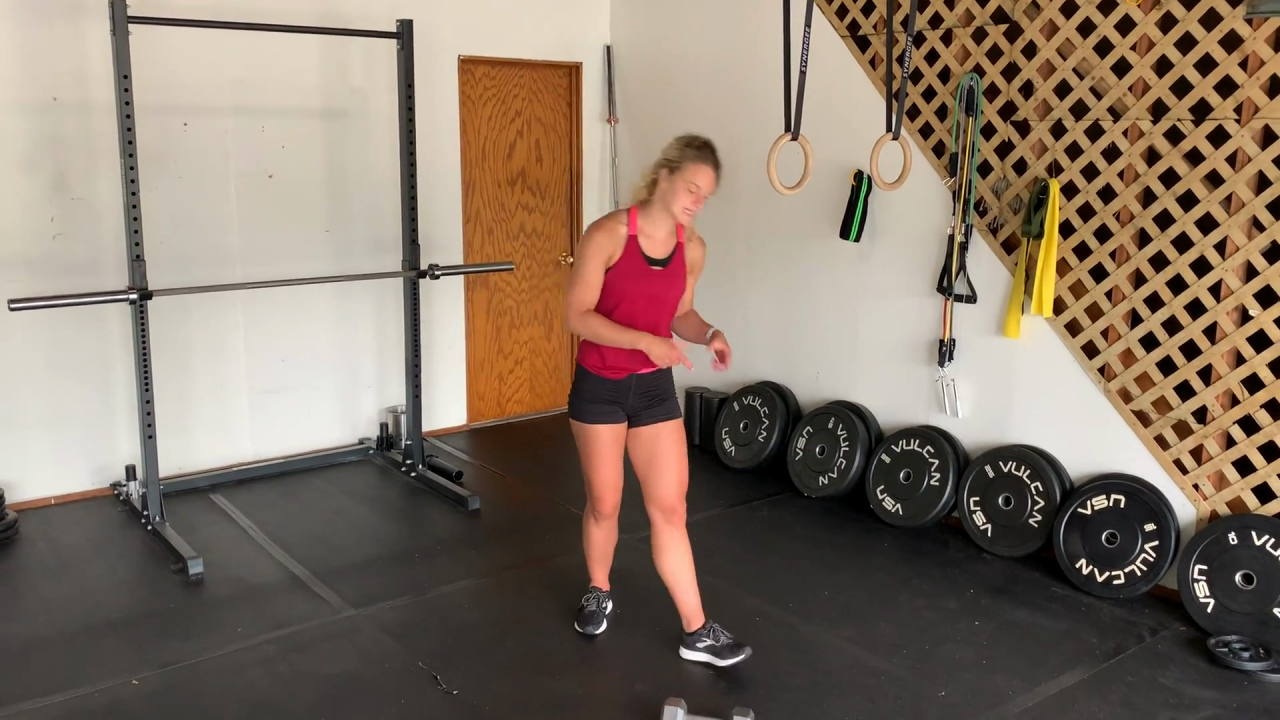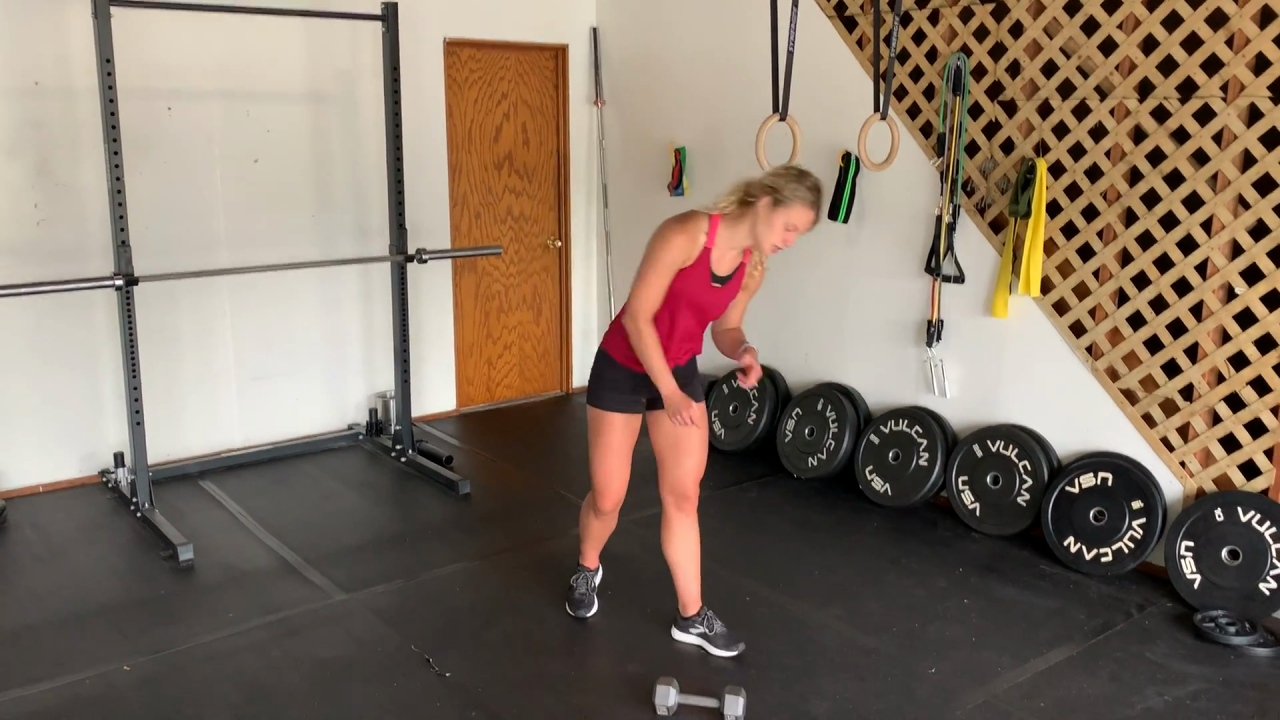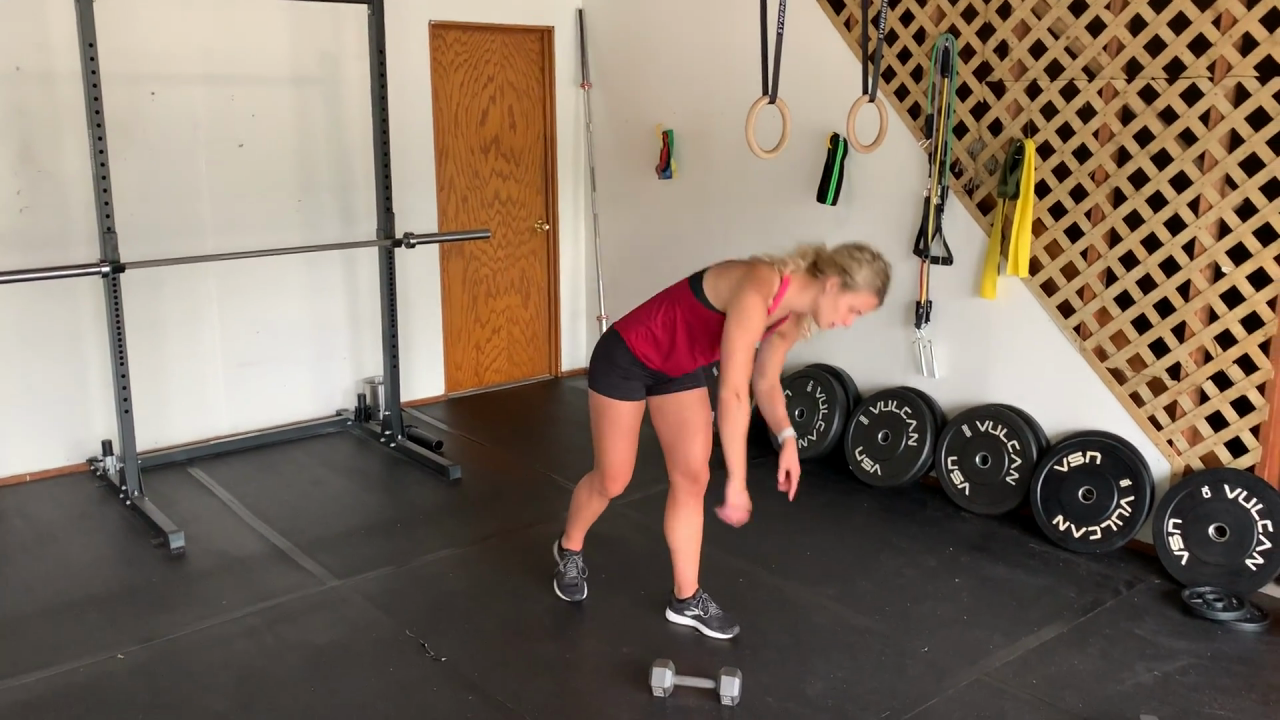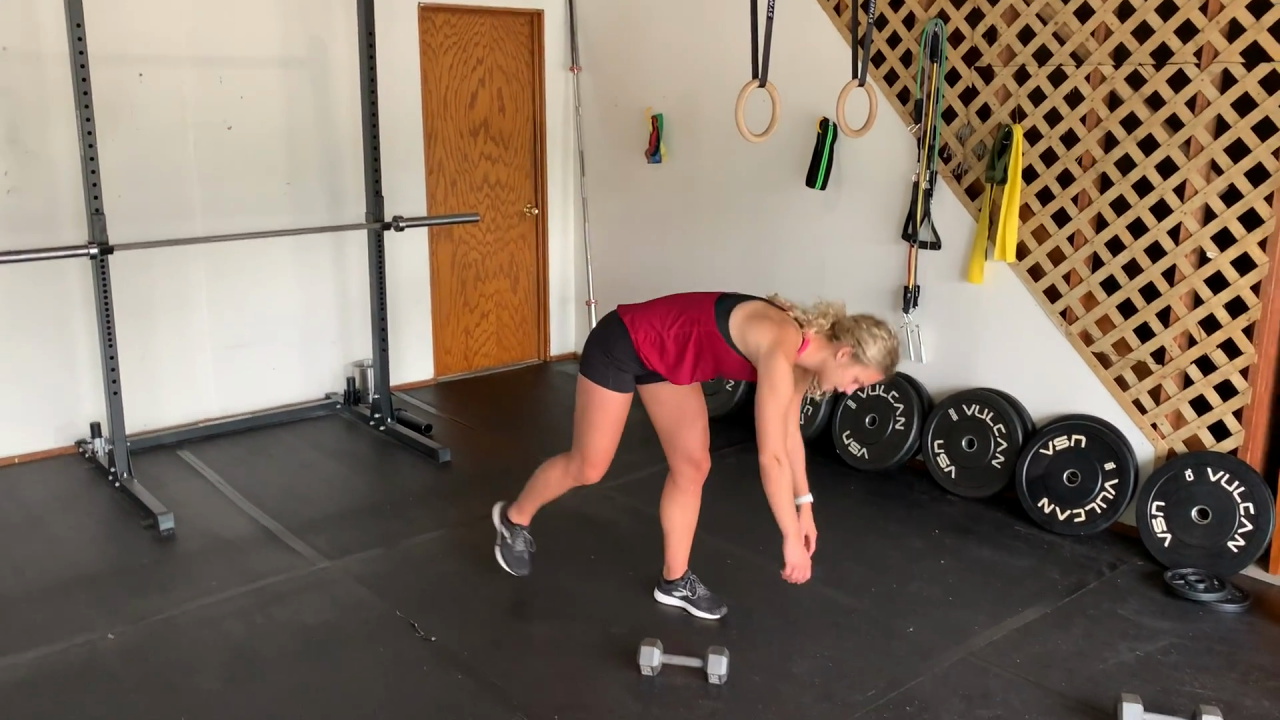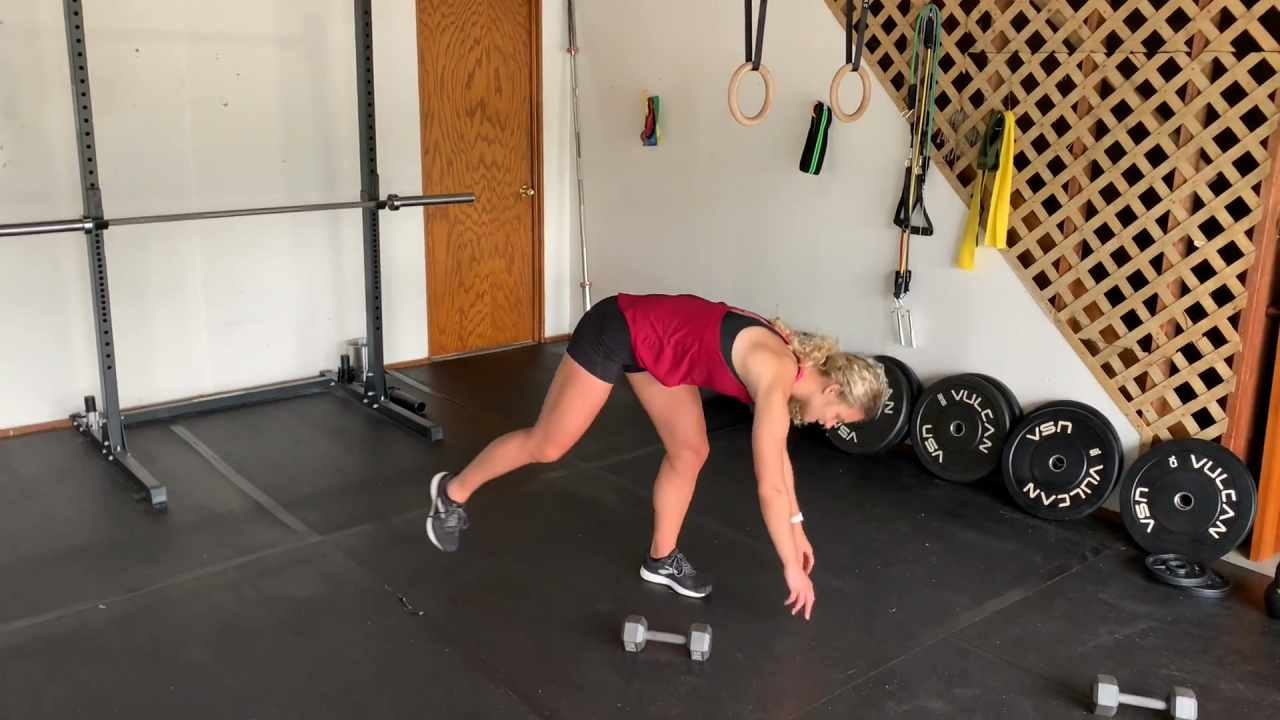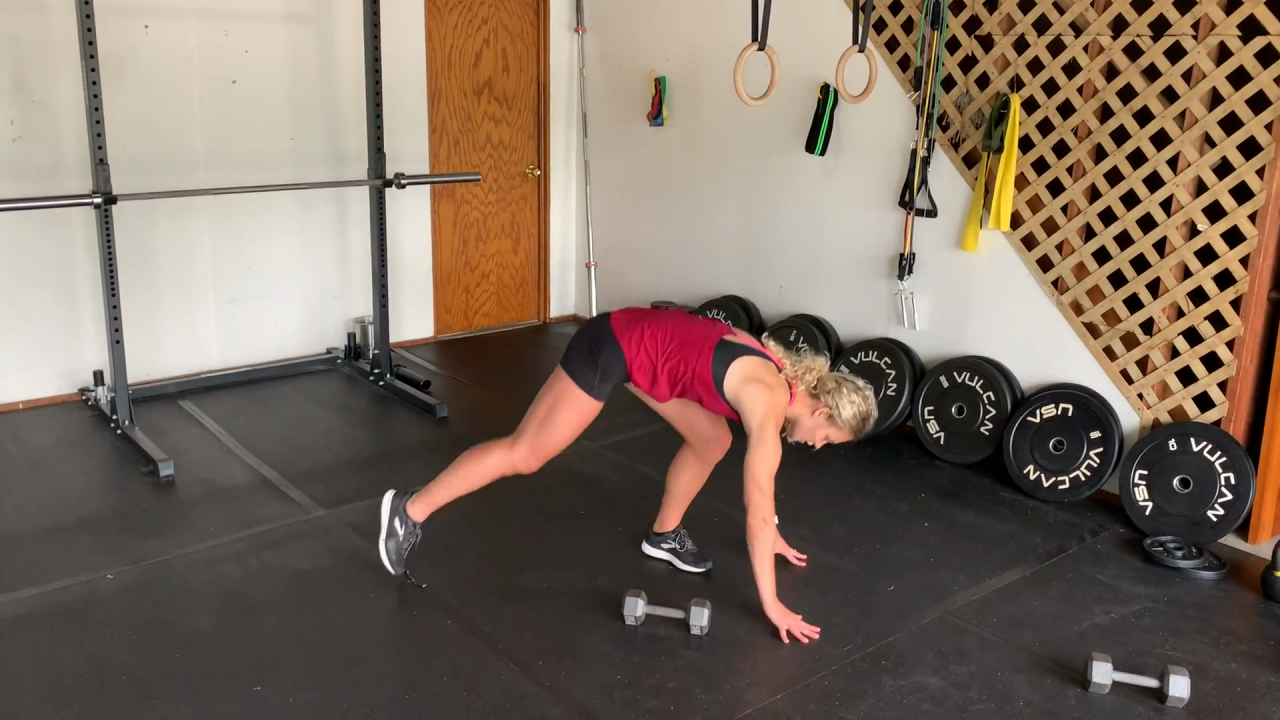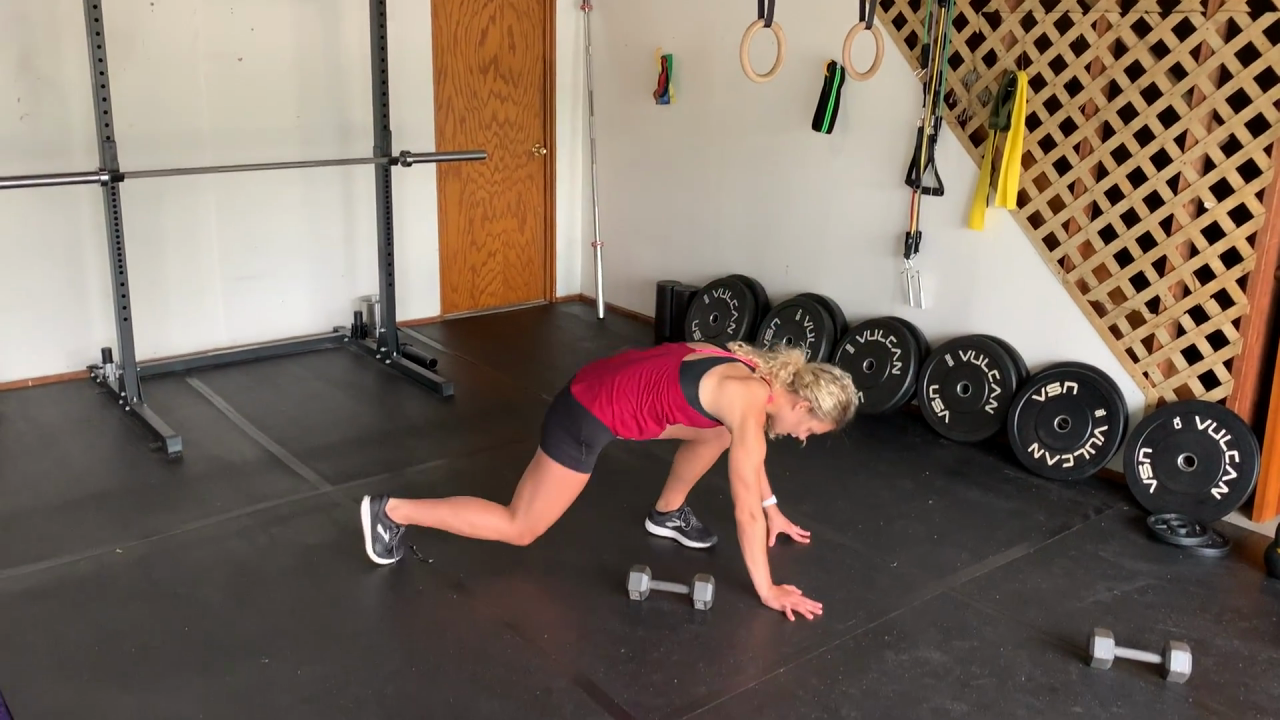
dt=0.3s
person 1, frame 1
left shoulder: (693, 248)
right shoulder: (607, 234)
right elbow: (577, 316)
left wrist: (711, 334)
right wrist: (645, 341)
left hip: (654, 386)
right hip: (599, 385)
left knee: (669, 509)
right knee: (604, 504)
left ankle: (697, 631)
right ankle: (598, 593)
person 1, frame 2
left shoulder: (754, 266)
right shoulder: (685, 235)
right elbow: (637, 316)
left wrist: (744, 354)
right wrist: (667, 392)
left hip: (681, 371)
right hip: (622, 369)
left knee: (683, 495)
right knee: (607, 497)
left ankle: (690, 615)
right ankle: (586, 571)
person 1, frame 3
left shoulder: (794, 314)
right shoulder: (756, 291)
left elbow: (765, 381)
right elbow: (735, 395)
left wrist: (786, 438)
right wrist: (736, 482)
left hip: (680, 367)
right hip: (626, 356)
left knee: (691, 473)
right knee: (612, 479)
left ankle: (686, 598)
right ankle: (569, 550)
person 1, frame 4
left shoulder: (804, 349)
right shoulder: (780, 345)
left elbow: (790, 432)
right elbow: (771, 457)
left wrist: (804, 504)
right wrist: (791, 540)
left hip: (667, 356)
right hip: (622, 344)
left knee: (693, 464)
right knee: (588, 467)
left ankle: (675, 579)
right ankle: (514, 518)
person 1, frame 5
left shoulder: (793, 367)
right shoulder: (778, 377)
left elbow: (778, 457)
right elbow: (769, 487)
left wrist: (796, 526)
right wrist: (793, 568)
left hip: (648, 342)
right hip: (616, 333)
left knee: (691, 450)
right knee: (547, 445)
left ankle: (661, 559)
right ankle: (454, 492)
person 1, frame 6
left shoulder: (786, 379)
right shoulder: (772, 401)
left elbow: (760, 463)
right elbow: (757, 515)
left wrist: (769, 534)
right wrist: (772, 604)
left hip: (635, 340)
right hip: (614, 349)
left knee: (712, 442)
right knee: (526, 451)
left ankle: (663, 535)
right ankle: (410, 509)
person 1, frame 7
left shoulder: (759, 374)
right shoulder: (750, 402)
left elbow: (748, 451)
right elbow: (745, 510)
left wrist: (773, 510)
right wrist: (767, 590)
left hip: (604, 387)
right hip: (585, 418)
right knee: (519, 528)
left ankle: (666, 513)
right ankle: (391, 511)
